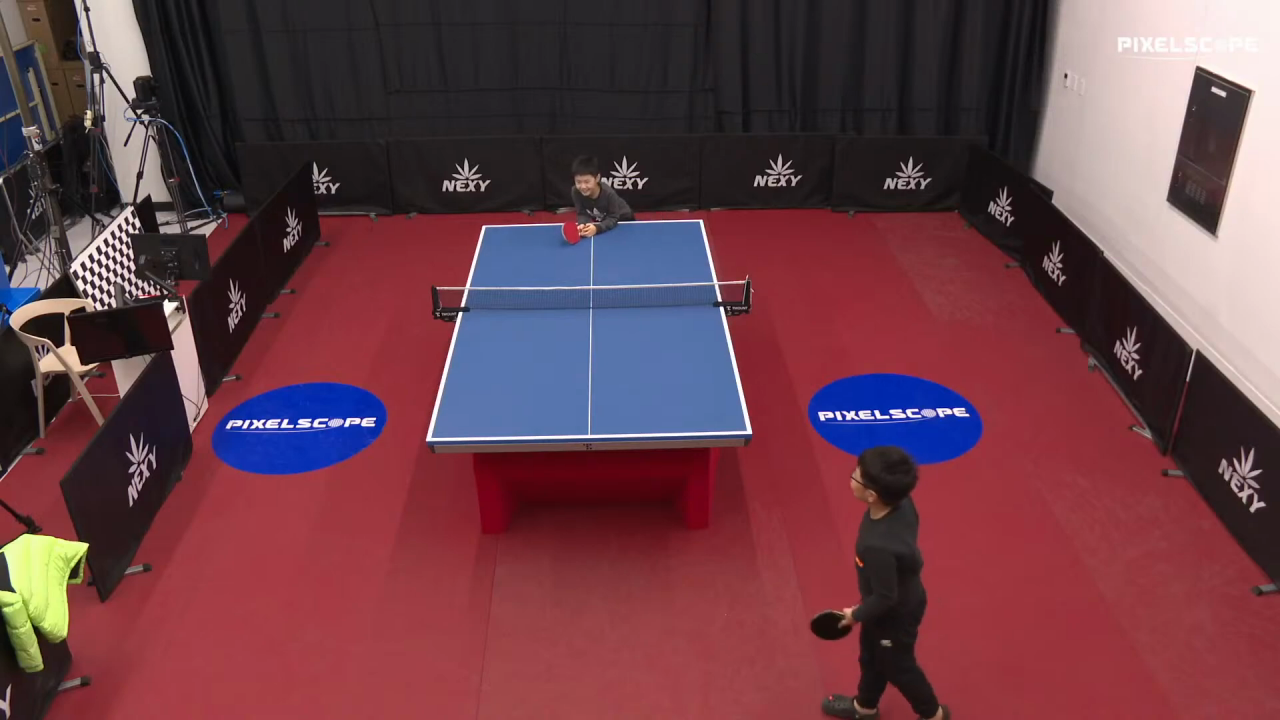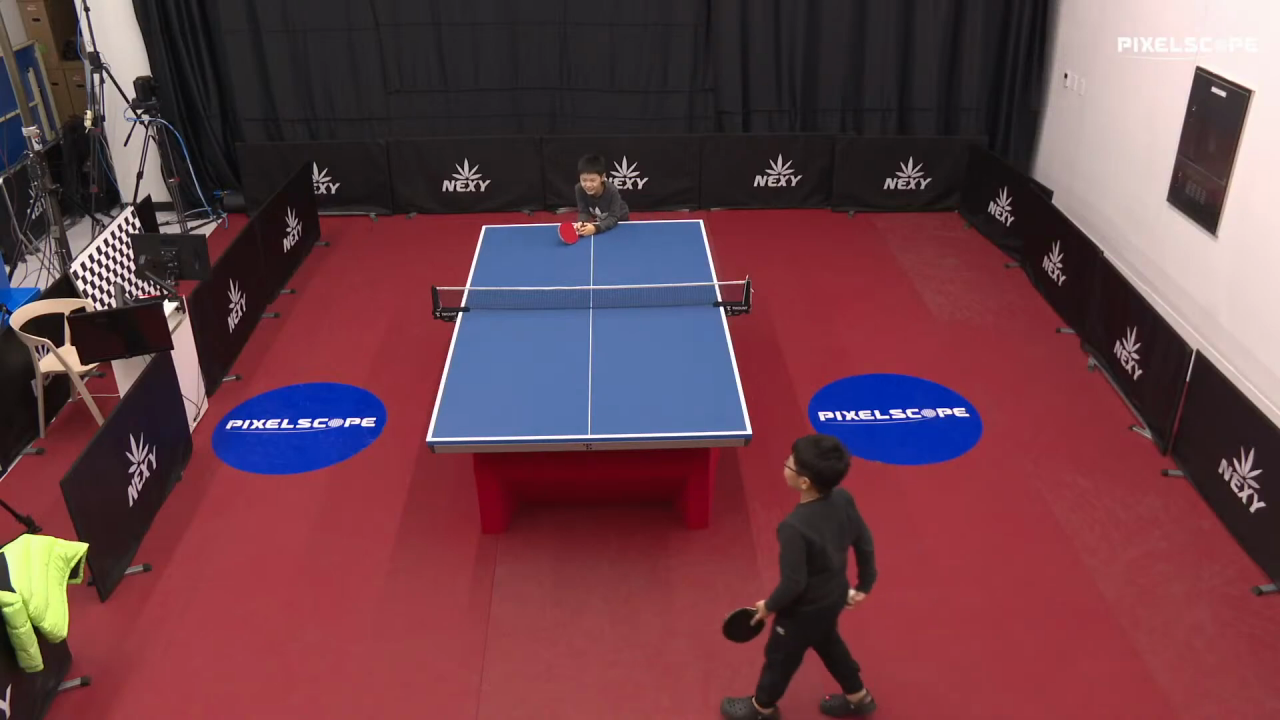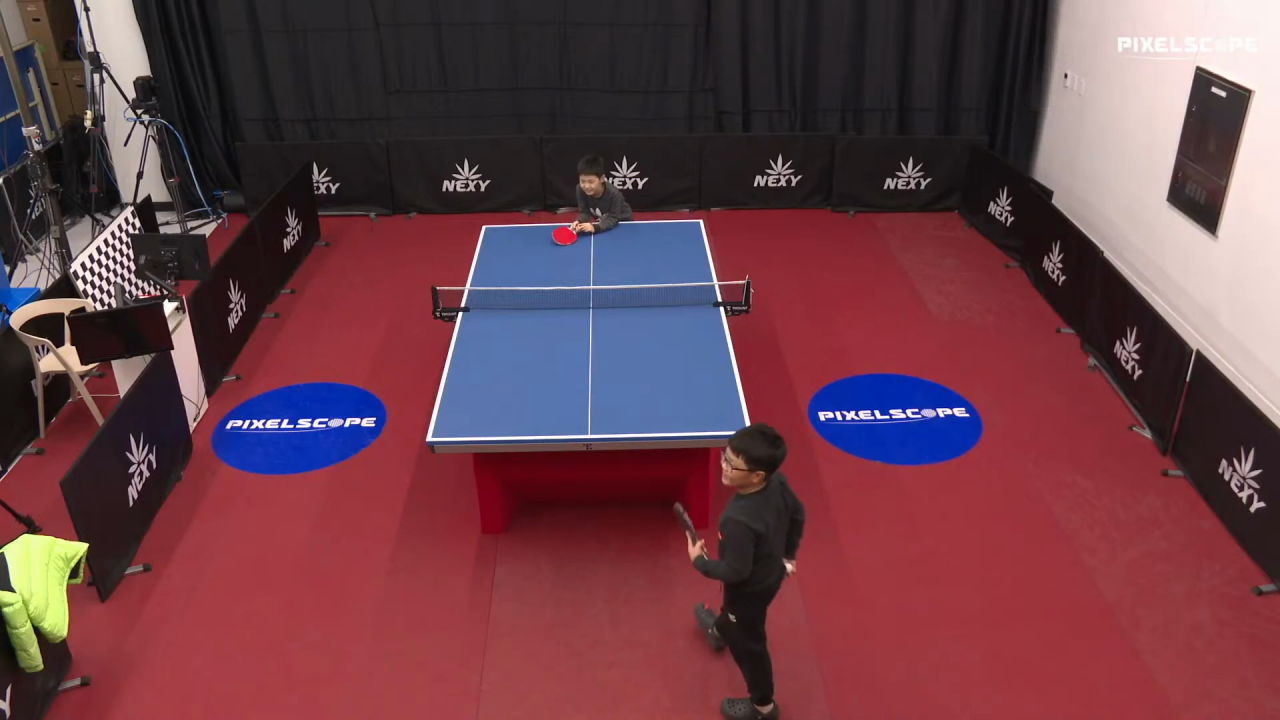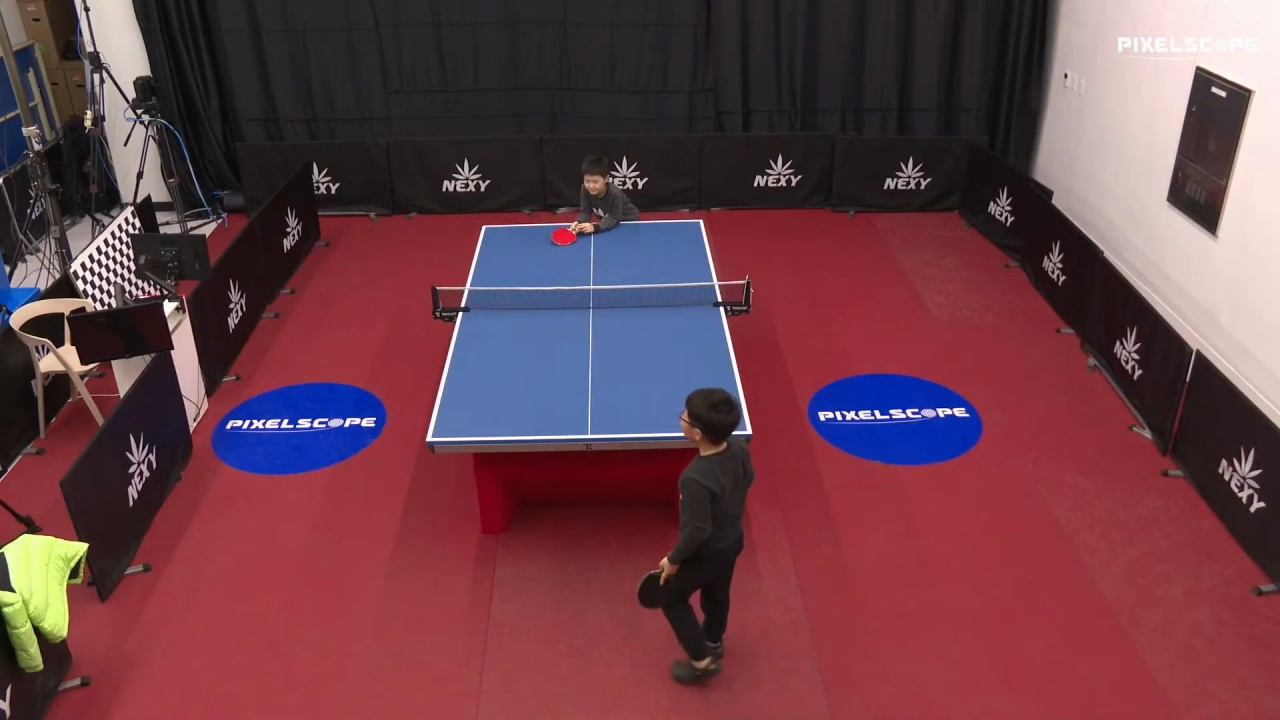
dt=0.5s
person 1, frame 1
left shoulder: (879, 545)
right shoulder: (901, 504)
left elbow: (885, 597)
right elbow: (913, 527)
left wrist: (857, 615)
left hip: (896, 613)
right hip: (884, 594)
left knee: (898, 668)
right knee: (871, 656)
person 1, frame 2
left shoulder: (795, 528)
right shoulder: (843, 499)
left elbow: (794, 584)
right elbow: (865, 543)
left wrist: (768, 606)
right wrist: (863, 585)
left hip: (806, 607)
right hip: (833, 594)
left knee: (780, 656)
right knee: (827, 642)
person 1, frame 3
left shoulder: (739, 520)
right shoulder: (778, 482)
left elbow: (735, 572)
right elbow: (797, 515)
left wrist: (700, 560)
right wrist: (788, 554)
left hip: (749, 587)
right hip: (772, 573)
left knee: (747, 643)
right ankle: (719, 630)
person 1, frame 4
left shoulder: (695, 479)
right shoulder: (740, 449)
left elbow: (697, 531)
right elbow: (747, 480)
left wrist: (674, 560)
left hip: (705, 552)
right hip: (733, 541)
left knee: (672, 597)
right knee: (717, 593)
left ankle: (701, 660)
right ankle: (712, 640)
